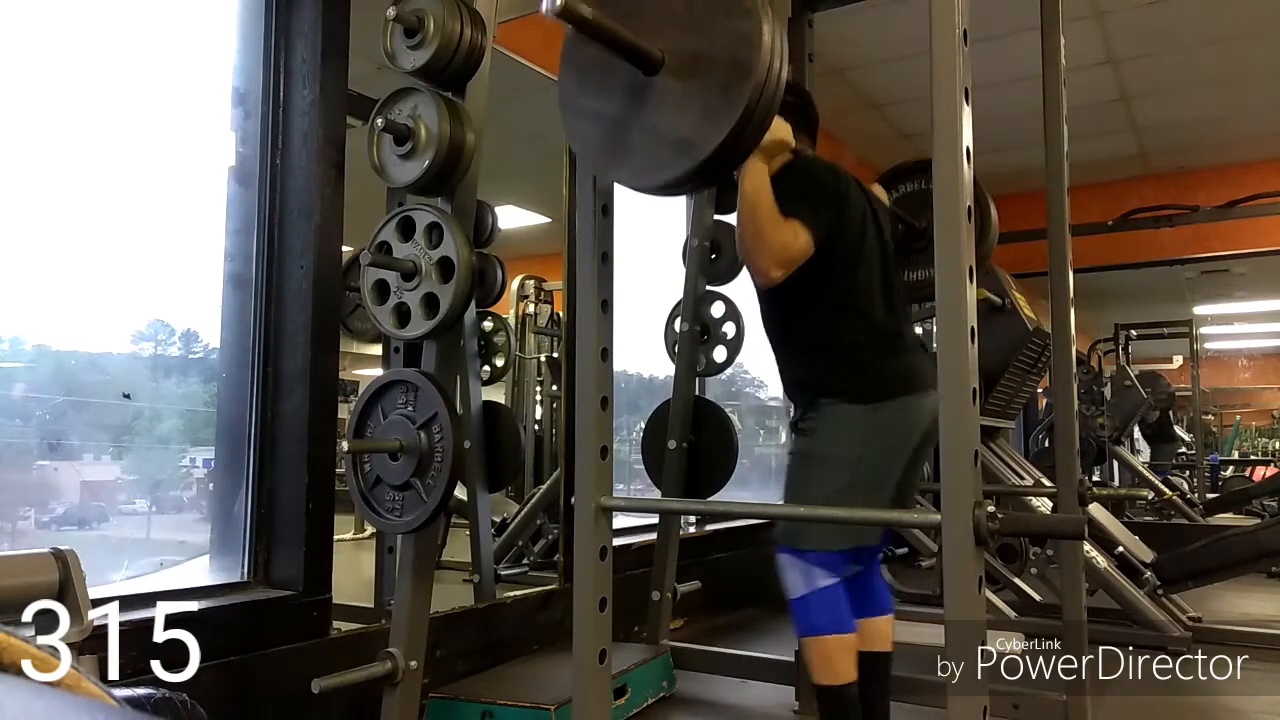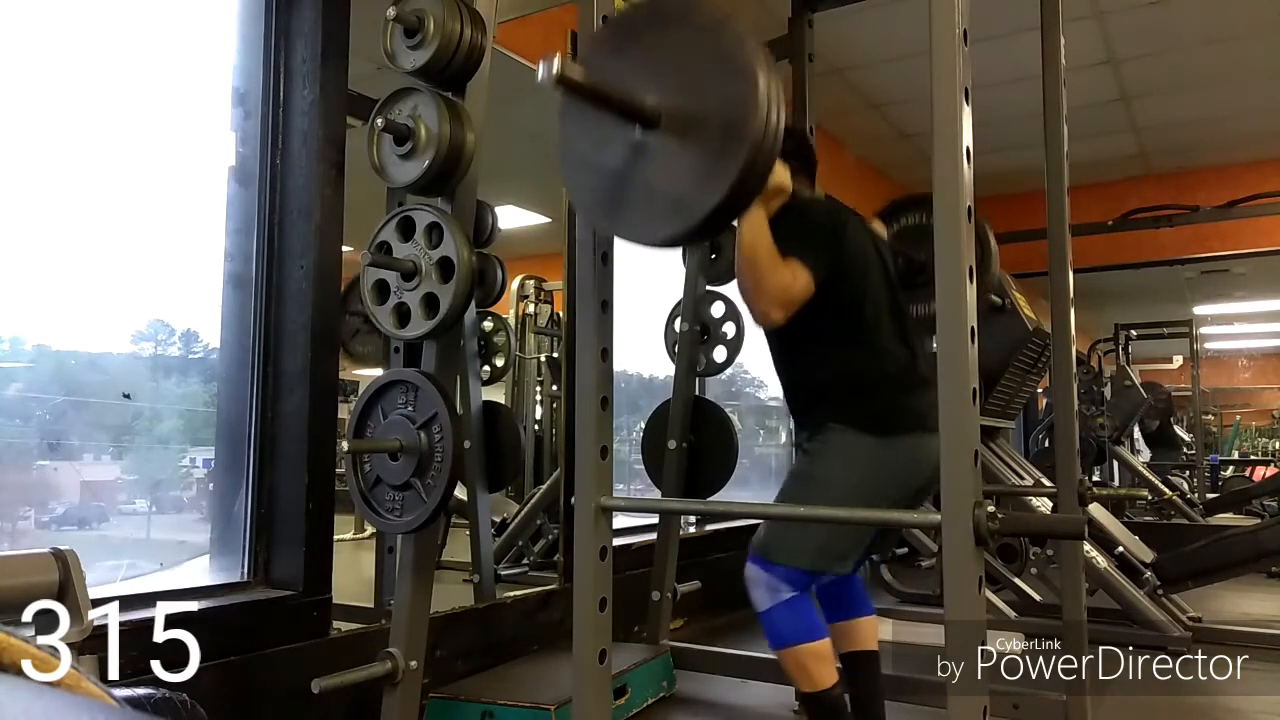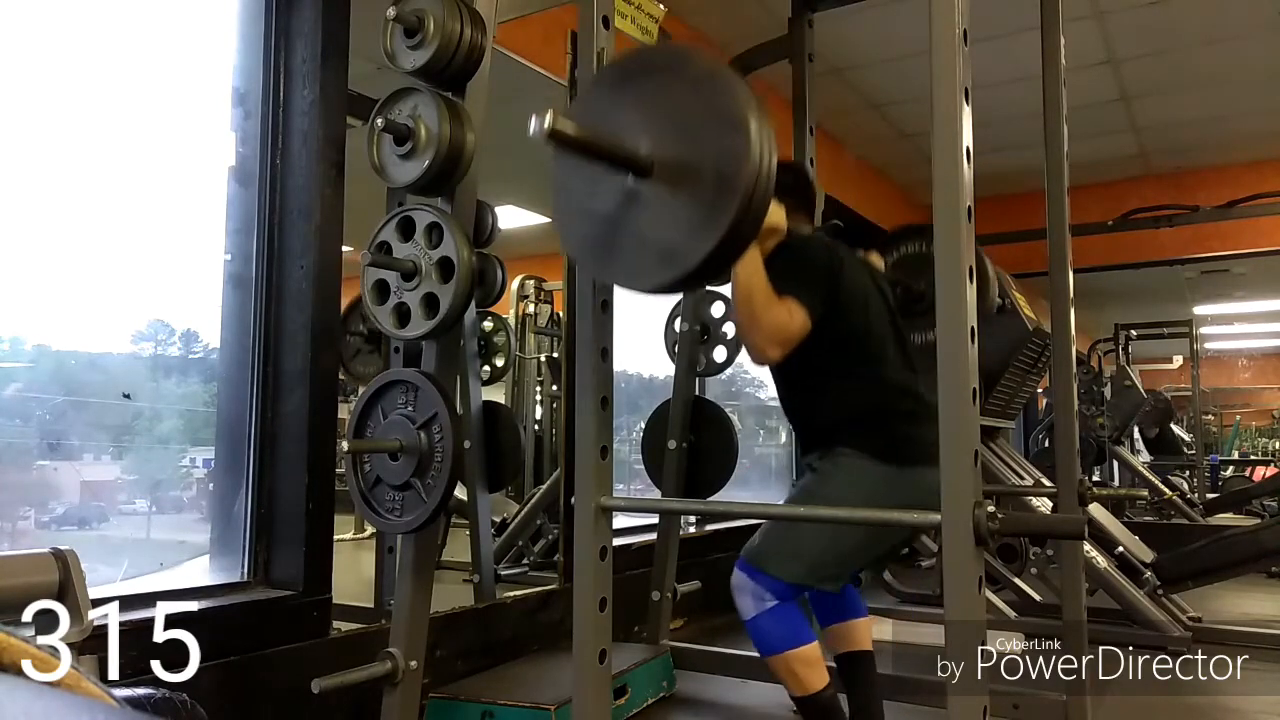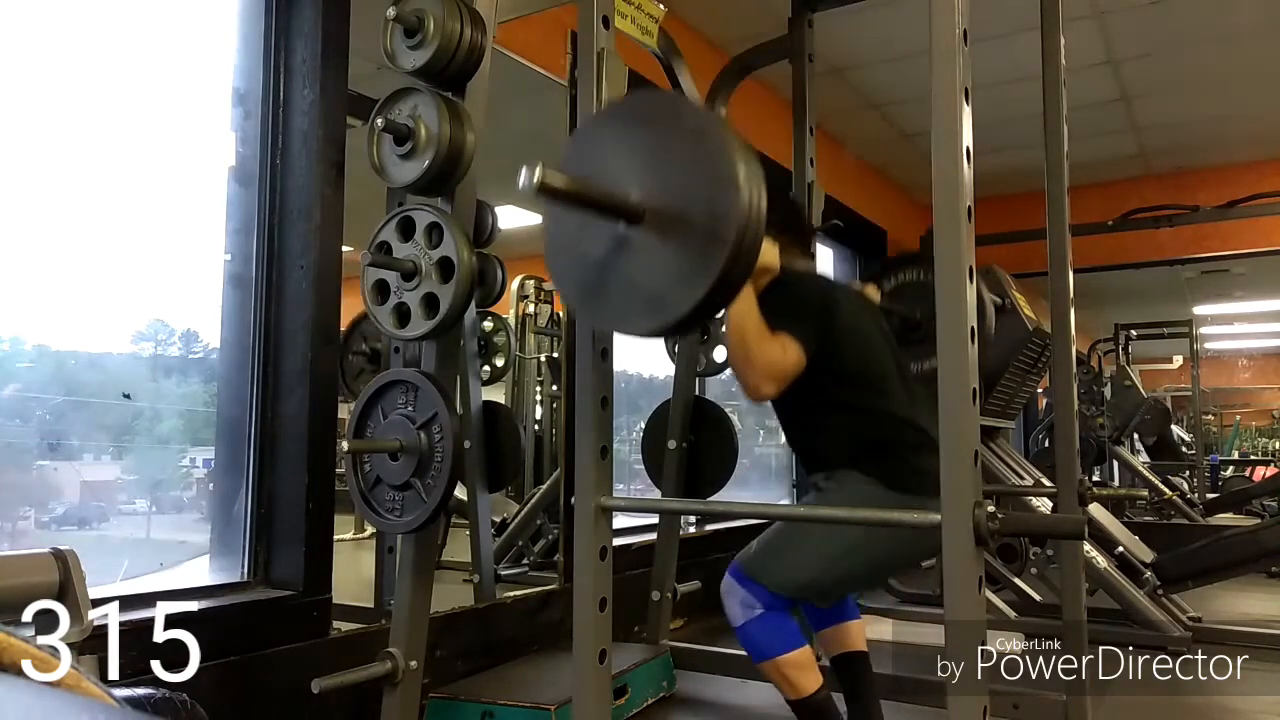
dt=0.2s
person 1, frame 1
left shoulder: (801, 177)
right shoulder: (847, 187)
left elbow: (770, 260)
left wrist: (752, 157)
left hip: (857, 396)
right hip: (903, 389)
left knee: (809, 564)
right knee: (856, 563)
person 1, frame 2
left shoulder: (801, 217)
right shoulder: (844, 222)
left elbow: (771, 302)
left wrist: (751, 202)
left hip: (868, 429)
right hip: (911, 425)
left knee: (775, 574)
right knee: (829, 568)
person 1, frame 3
left shoulder: (798, 255)
right shoulder: (841, 258)
left elbow: (768, 340)
left wrist: (745, 239)
left hip: (878, 458)
right hip: (915, 455)
left knee: (761, 583)
right knee: (822, 573)
person 1, frame 4
left shoulder: (791, 292)
right shoulder: (838, 295)
left elbow: (763, 377)
left hip: (886, 486)
right hip: (923, 483)
left knee: (750, 590)
right knee: (813, 577)
